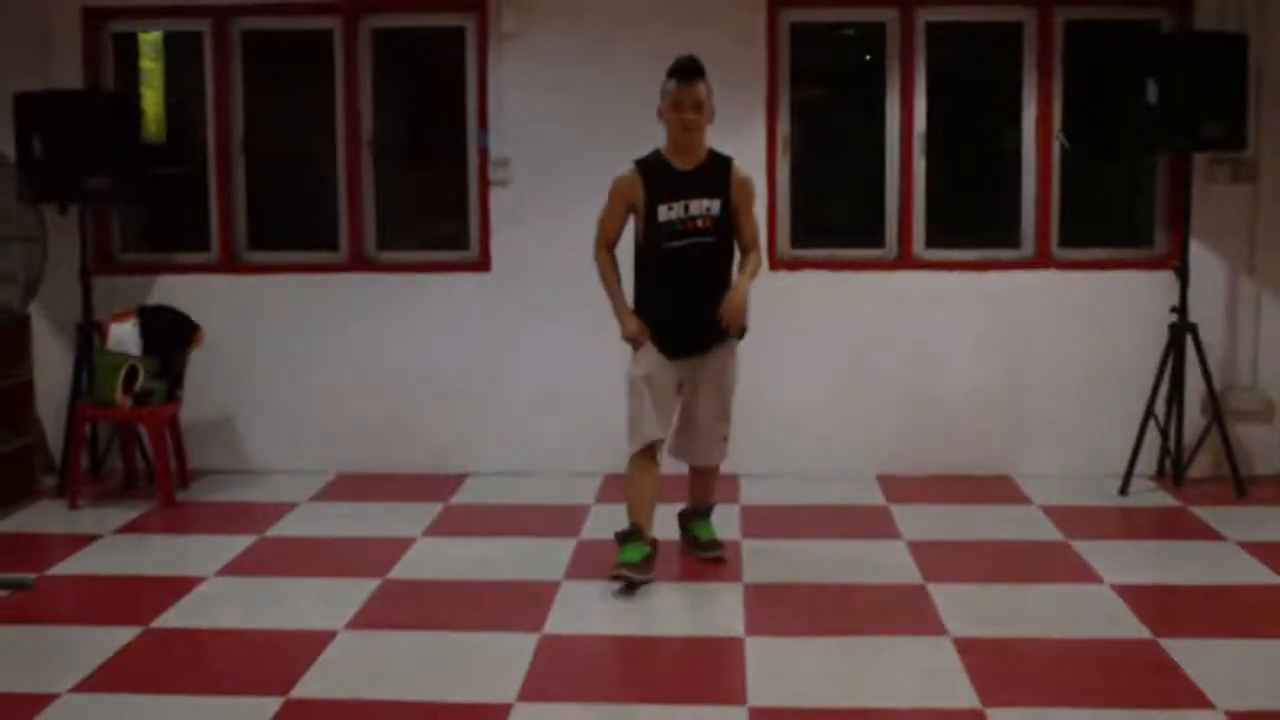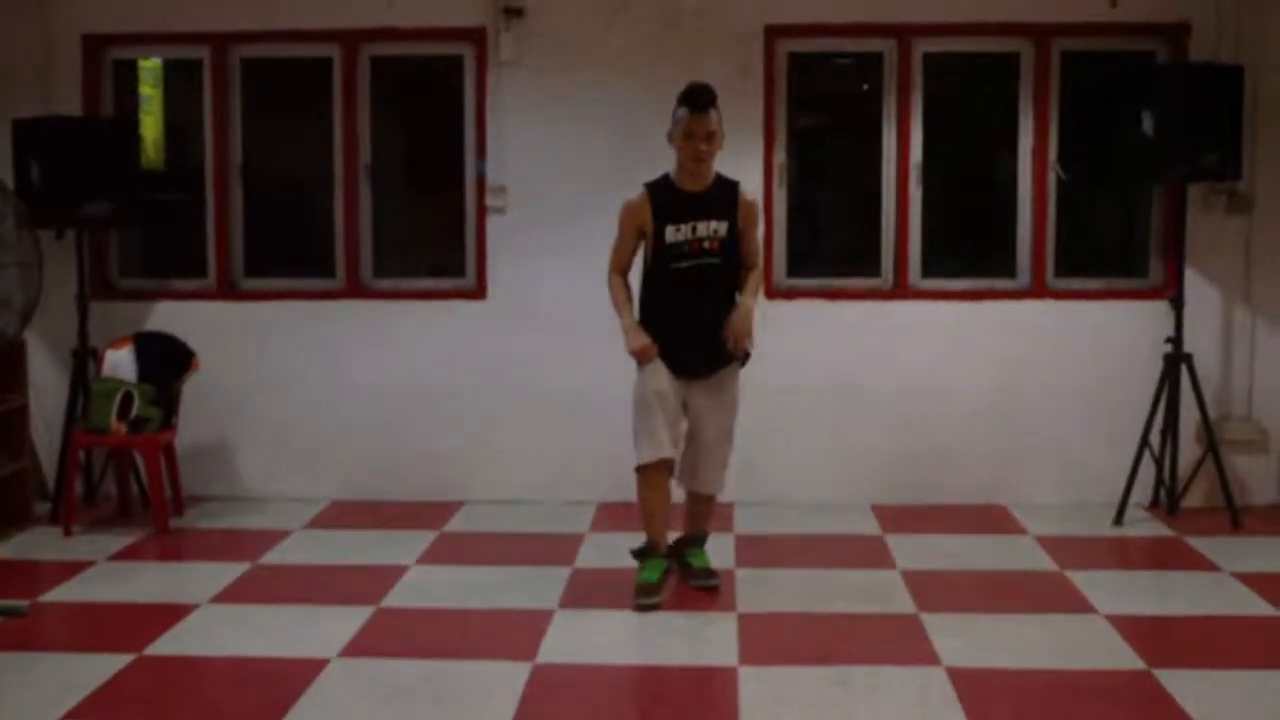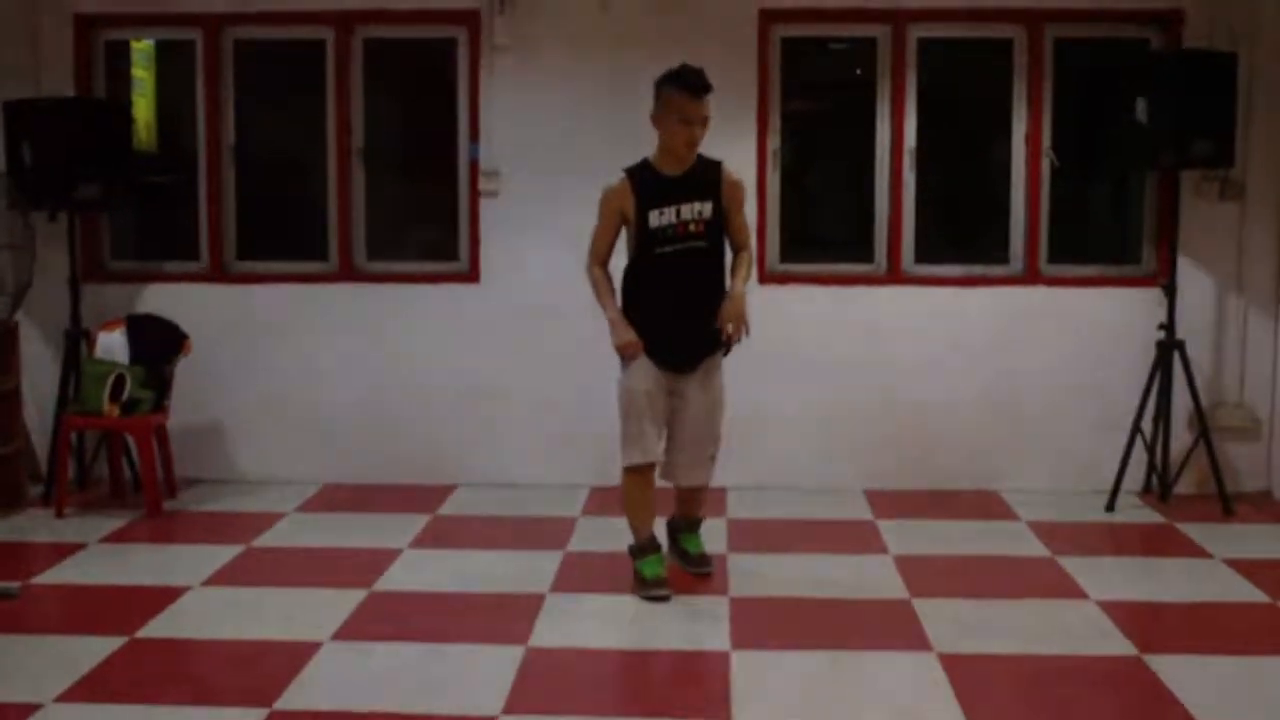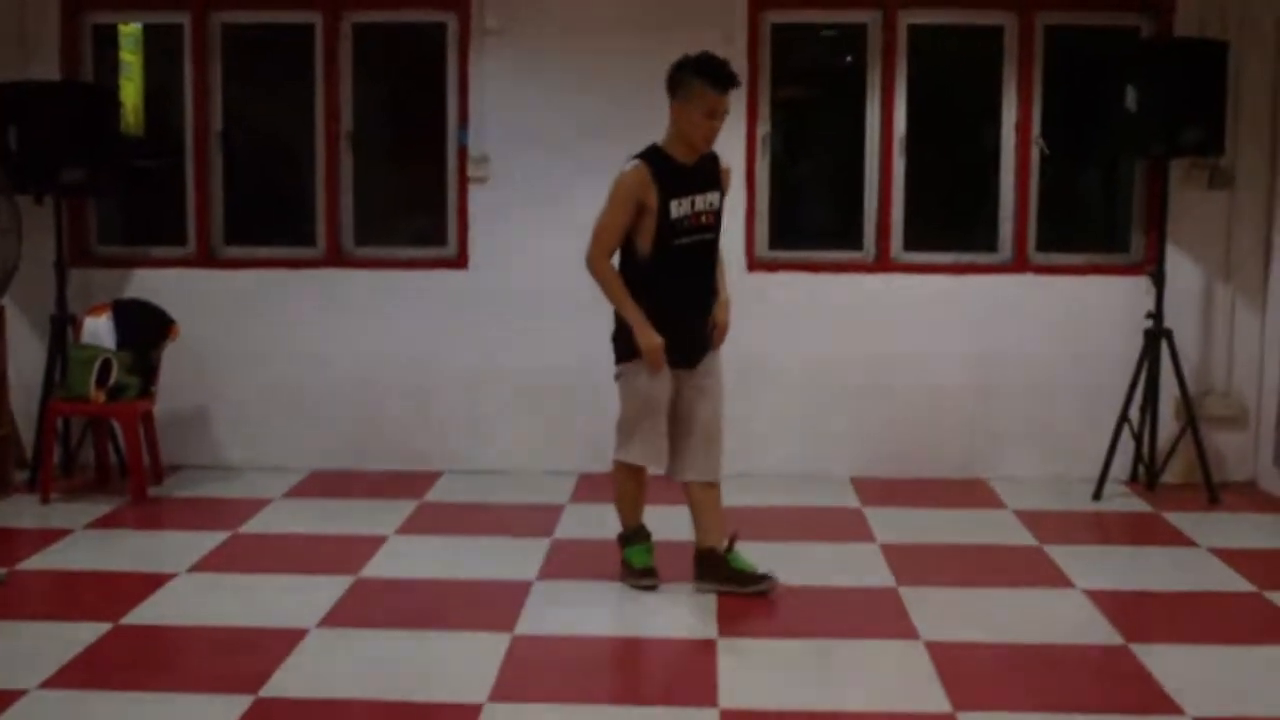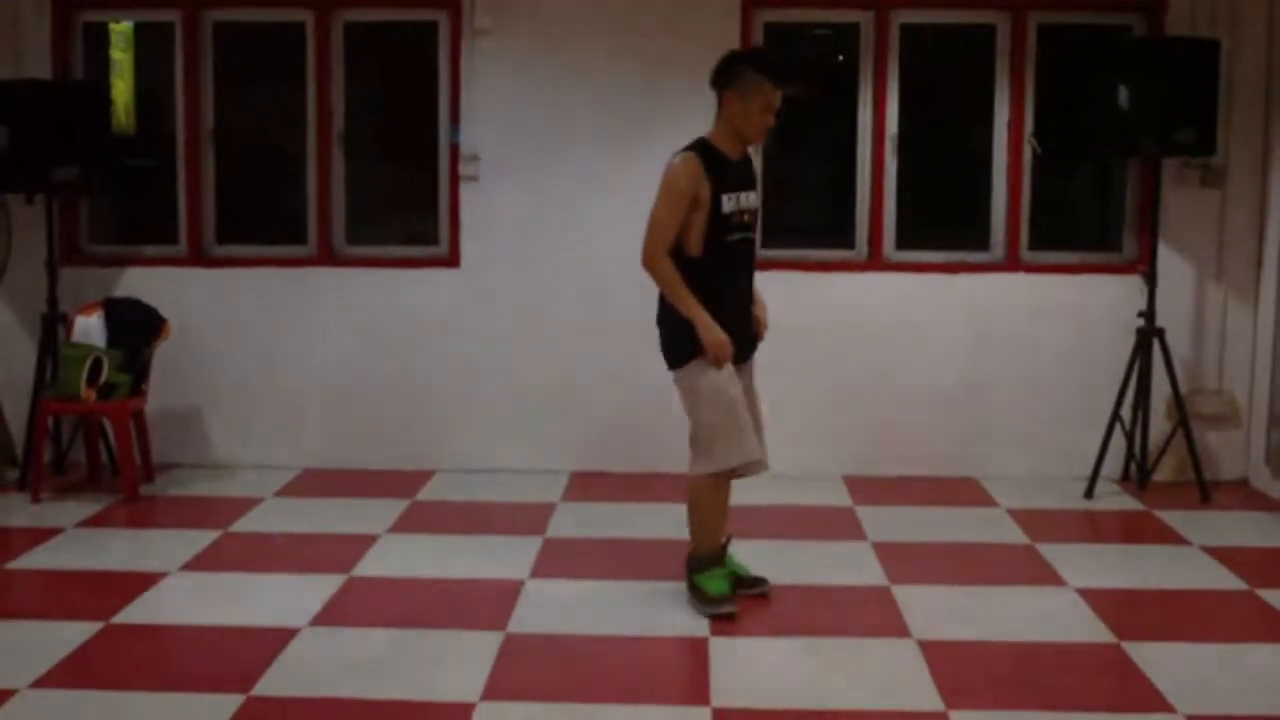
dt=0.5s
person 1, frame 1
left shoulder: (733, 179)
right shoulder: (633, 182)
left elbow: (749, 248)
right elbow: (603, 248)
left wrist: (741, 286)
right wrist: (622, 312)
left hip: (714, 332)
right hip: (655, 332)
left knee: (709, 437)
right knee: (646, 437)
left ankle: (697, 520)
right ankle: (639, 543)
person 1, frame 2
left shoulder: (740, 203)
right shoulder: (643, 204)
left elbow: (751, 266)
right elbow: (617, 272)
left wrist: (746, 304)
right wrist: (630, 327)
left hip: (717, 354)
right hip: (660, 352)
left knee: (709, 459)
right knee: (654, 456)
left ankle: (692, 548)
right ankle: (655, 555)
person 1, frame 3
left shoulder: (725, 184)
right shoulder: (625, 190)
left elbow: (743, 250)
right elbow: (597, 262)
left wrist: (738, 292)
right wrist: (615, 321)
left hip: (703, 344)
right hip: (645, 344)
left knee: (698, 457)
right knee: (641, 454)
left ankle: (685, 529)
right ankle: (646, 552)
person 1, frame 4
left shoulder: (717, 174)
right shoulder: (639, 177)
right elbow: (598, 258)
left wrist: (722, 298)
right wrist: (639, 326)
left hip: (701, 337)
right hip: (649, 341)
left knee: (704, 451)
right knee: (637, 449)
left ankle: (715, 556)
right ankle: (633, 542)
person 1, frame 5
left shoulder: (747, 168)
right shoulder: (688, 169)
right elbow: (655, 255)
left wrist: (755, 302)
right wrist: (703, 323)
left hip: (735, 333)
right hip: (696, 337)
left knee: (727, 453)
right knee: (717, 450)
left ankle: (708, 558)
right ankle: (708, 566)
